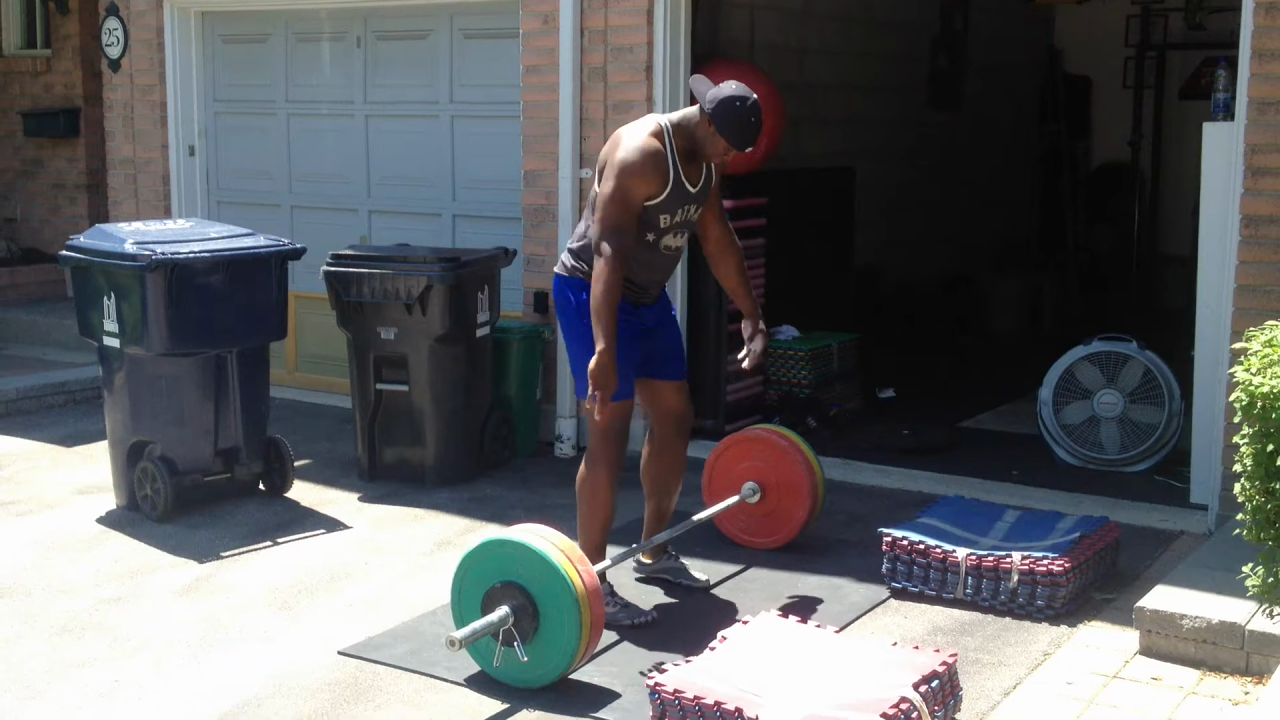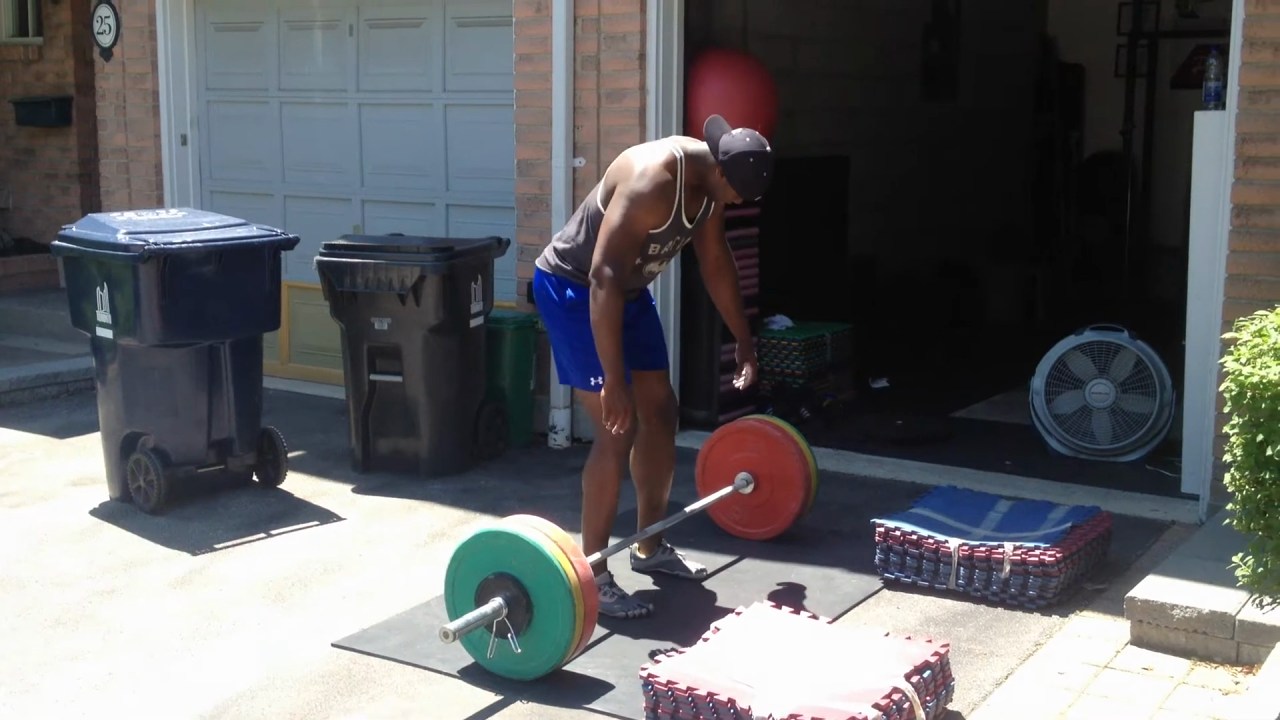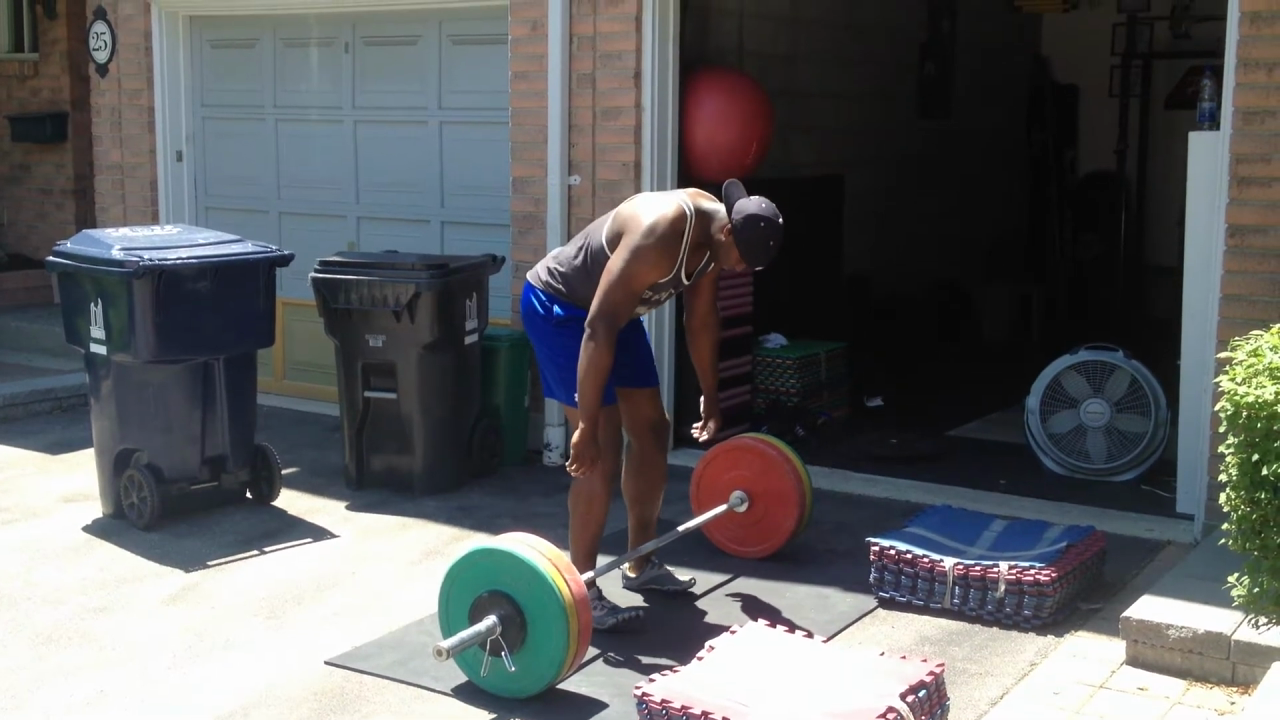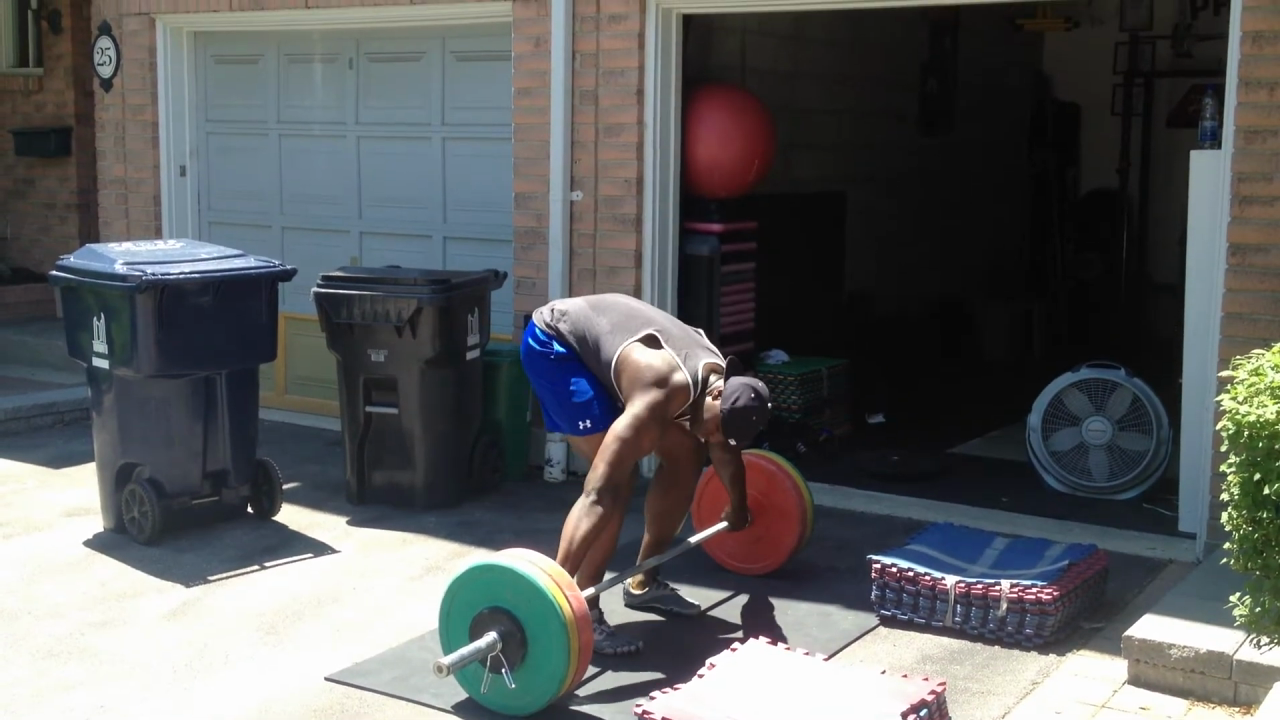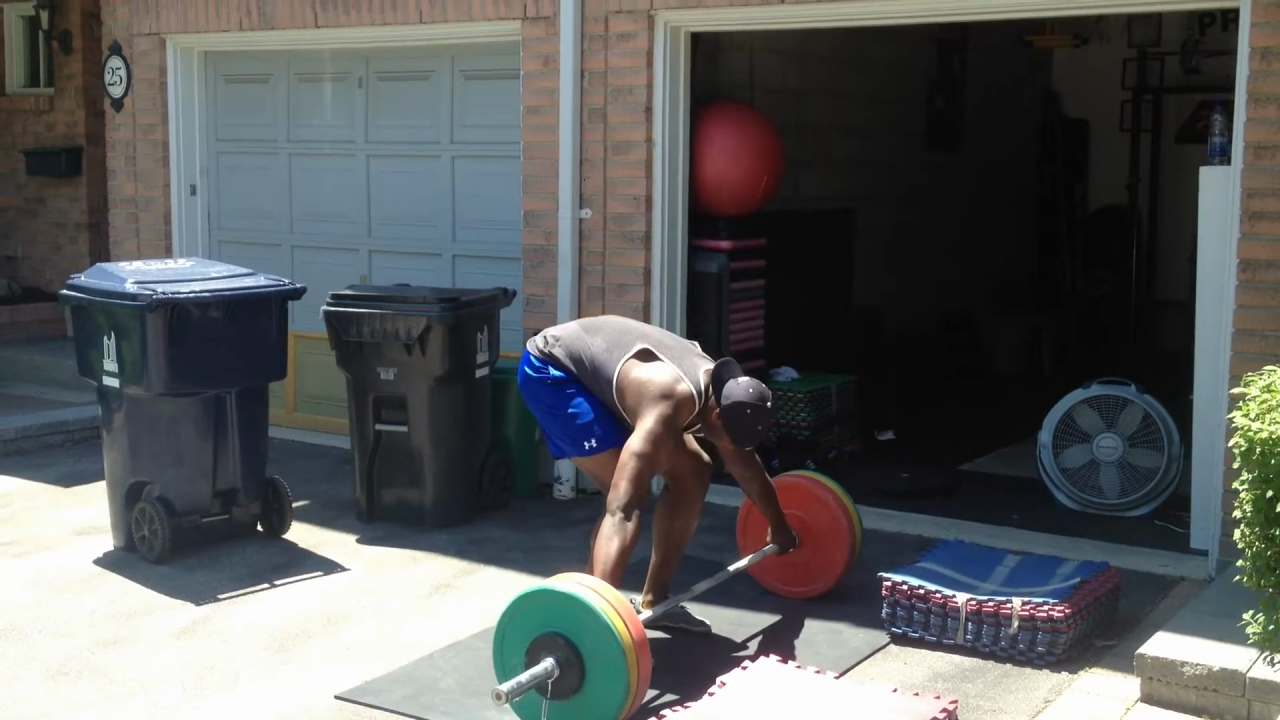
dt=1s
person 1, frame 1
left shoulder: (707, 160)
right shoulder: (639, 152)
left elbow: (717, 240)
right elbow: (609, 255)
left wrist: (751, 314)
right wrist: (603, 351)
left hip: (649, 296)
right hip: (592, 291)
left knee: (674, 418)
right knee: (610, 437)
left ankle: (653, 550)
right ankle: (592, 584)
person 1, frame 2
left shoulder: (709, 181)
right shoulder: (651, 181)
left elbow: (716, 262)
right elbow: (603, 279)
left wrist: (743, 340)
right wrist: (613, 382)
left hip: (629, 289)
right hip: (573, 289)
left knee: (660, 413)
right knee: (617, 431)
left ankle: (649, 547)
right ankle: (592, 576)
person 1, frame 3
left shoulder: (712, 234)
right shoulder: (658, 233)
left elbow: (702, 318)
right elbow: (598, 329)
left wrist: (710, 396)
right wrist: (585, 426)
left hip: (616, 310)
right hip: (559, 307)
left knee: (652, 432)
right knee: (604, 451)
left ankle: (640, 565)
right ankle: (582, 593)
person 1, frame 4
left shoulder: (723, 376)
right shoulder: (662, 393)
left elbow: (726, 453)
right elbow: (599, 492)
left wrist: (737, 509)
left hip: (598, 336)
right hip: (554, 342)
left knee: (687, 453)
right knee: (618, 475)
left ankle: (643, 582)
person 1, frame 5
left shoulder: (724, 390)
right shoulder: (668, 406)
left elbow: (747, 467)
right elbow: (623, 508)
left wrist: (779, 527)
left hip: (597, 367)
right hip: (551, 368)
left knee: (693, 471)
right knee: (629, 494)
left ankle: (652, 601)
